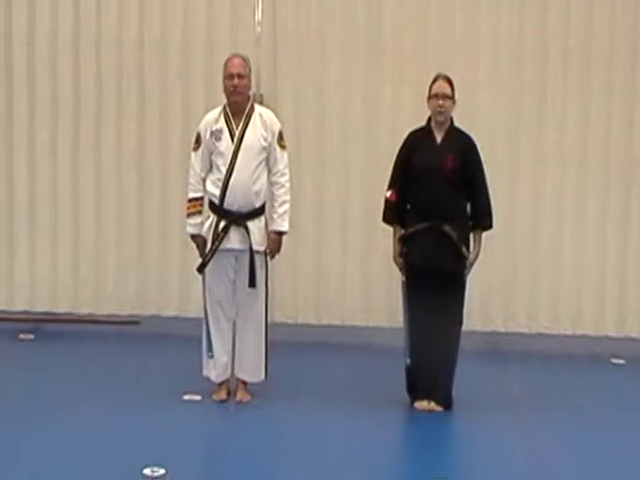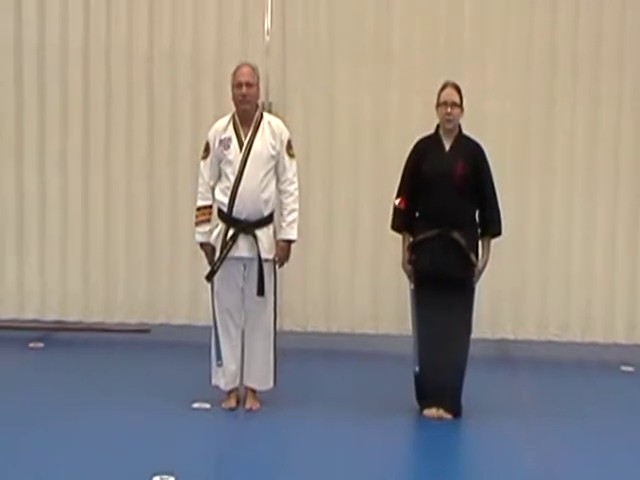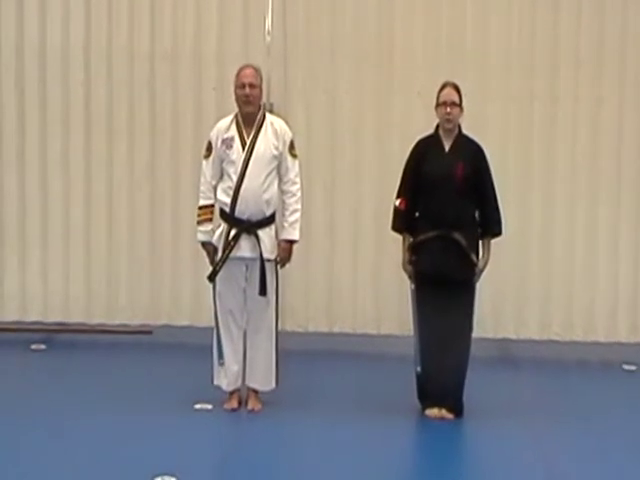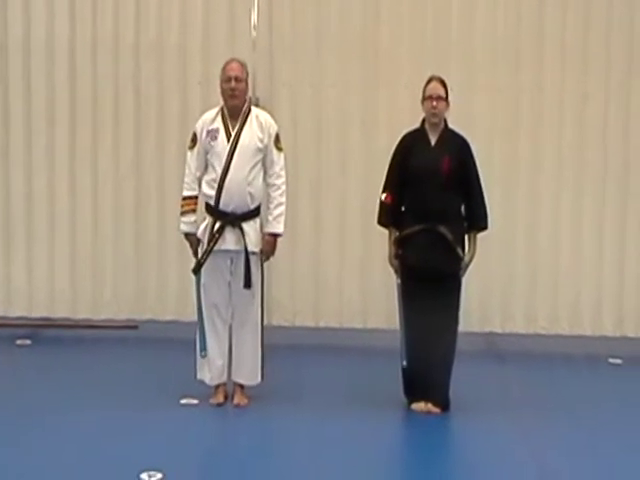
dt=0.7s
person 1, frame 1
left shoulder: (268, 122)
right shoulder: (210, 123)
left elbow: (280, 178)
right elbow: (196, 179)
left wrist: (278, 227)
right wrist: (196, 227)
left hip: (254, 227)
right hip: (217, 227)
left knee: (251, 306)
right knee: (218, 305)
left ankle: (244, 379)
right ankle: (221, 378)
person 1, frame 2
left shoulder: (277, 130)
right shoulder: (218, 132)
left elbow: (289, 187)
right elbow: (205, 187)
left wrist: (286, 236)
right wrist: (204, 236)
left hip: (263, 236)
right hip: (227, 235)
left knee: (260, 315)
right knee: (227, 312)
left ankle: (253, 387)
right ankle: (230, 386)
person 1, frame 3
left shoulder: (279, 131)
right shoulder: (221, 131)
left elbow: (291, 187)
right elbow: (207, 187)
left wrist: (288, 236)
right wrist: (206, 235)
left hip: (264, 236)
right hip: (229, 235)
left knee: (261, 315)
right knee: (228, 313)
left ankle: (255, 388)
right ankle: (232, 387)
person 1, frame 4
left shoulder: (265, 124)
right shoulder: (206, 123)
left elbow: (277, 180)
right elbow: (192, 177)
left wrist: (273, 229)
right wrist: (189, 226)
left hip: (250, 228)
right hip: (214, 227)
left knee: (247, 308)
right knee: (214, 306)
left ankle: (241, 382)
right ankle: (218, 381)
person 2, frame 1
left shoulder: (464, 144)
right shoulder: (414, 142)
left elbow: (478, 195)
right elbow: (397, 192)
left wrist: (476, 242)
right wrist: (397, 240)
left hip: (453, 240)
right hip: (418, 239)
left knee: (448, 317)
right knee: (419, 316)
left ankle: (440, 392)
right ankle: (420, 390)
person 2, frame 2
left shoulder: (473, 152)
right shoulder: (422, 149)
left elbow: (487, 202)
right elbow: (406, 199)
left wrist: (485, 249)
right wrist: (406, 246)
left hip: (461, 247)
right hip: (427, 245)
left knee: (457, 325)
right knee: (428, 323)
left ankle: (449, 399)
right ankle: (429, 397)
person 2, frame 3
left shoulder: (473, 152)
right shoulder: (422, 150)
left elbow: (487, 202)
right elbow: (406, 199)
left wrist: (485, 249)
right wrist: (406, 246)
left hip: (462, 247)
right hip: (427, 246)
left knee: (458, 325)
right knee: (429, 324)
left ankle: (451, 399)
right ankle: (431, 397)
person 2, frame 4
left shoulder: (459, 146)
right shoulder: (408, 143)
left elbow: (473, 195)
right elbow: (392, 193)
left wrist: (472, 242)
right wrist: (392, 240)
left hip: (448, 240)
right hip: (414, 239)
left knee: (443, 318)
right knee: (415, 317)
left ankle: (437, 393)
right ankle: (417, 391)
